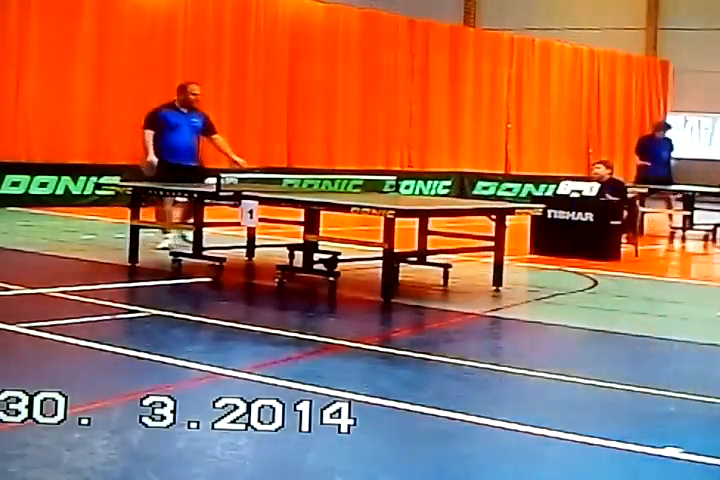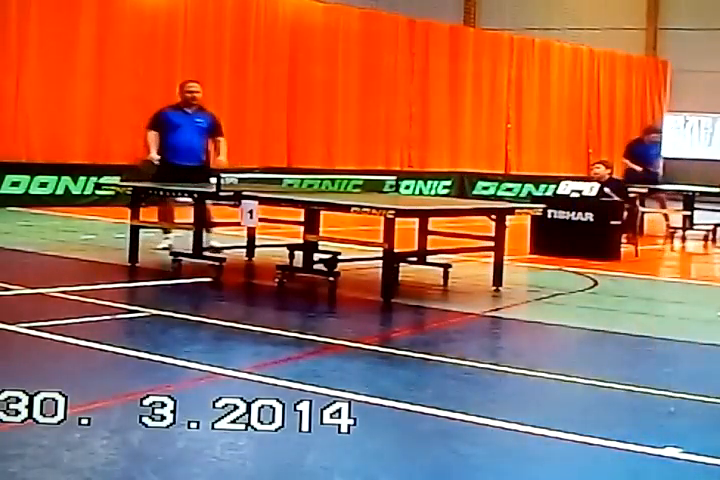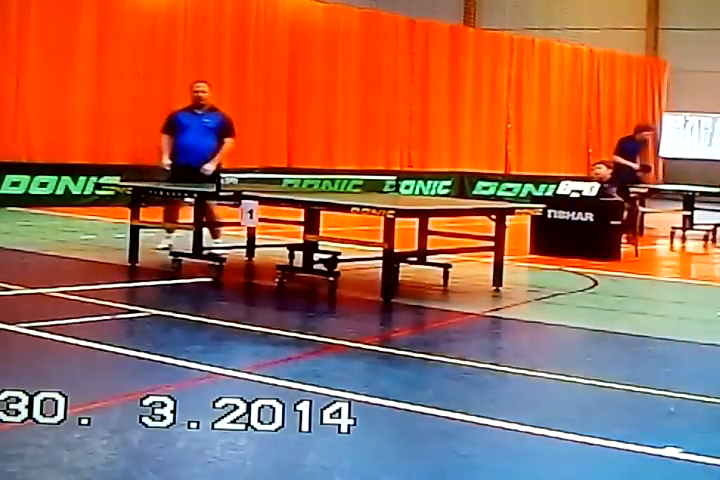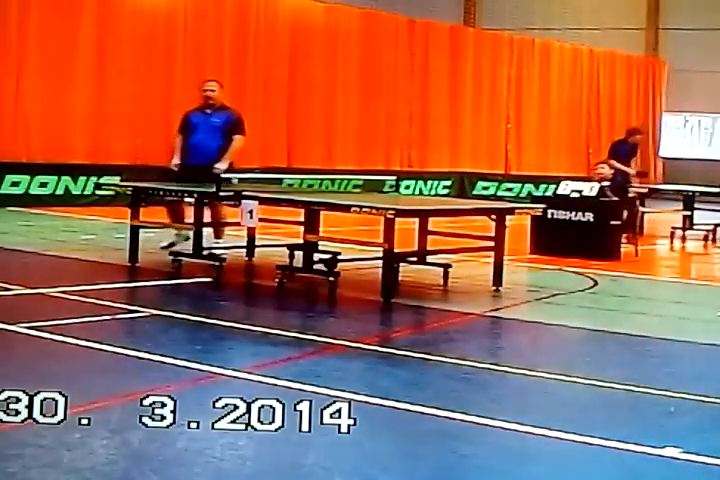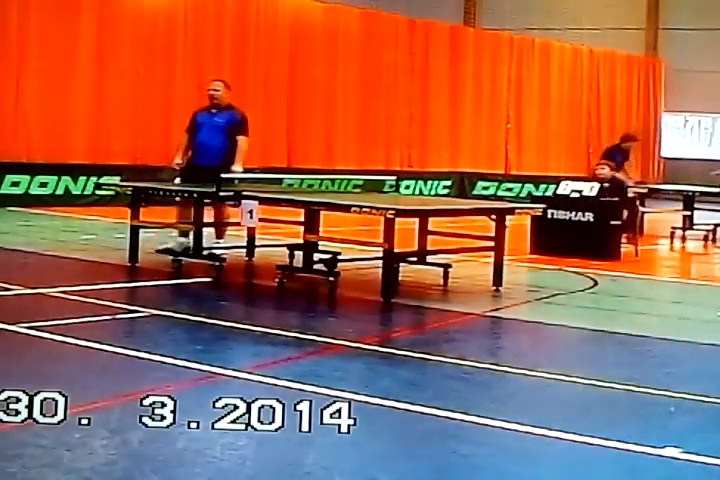
dt=0.2s
person 1, frame 1
left shoulder: (200, 116)
right shoulder: (160, 112)
left elbow: (215, 137)
right elbow: (148, 133)
left wrist: (233, 157)
right wrist: (150, 154)
left hip: (192, 166)
right hip: (165, 165)
right knee: (165, 200)
right ankle: (167, 236)
person 1, frame 2
left shoulder: (208, 117)
right shoulder: (166, 113)
left elbow: (219, 139)
right elbow: (153, 133)
left wrist: (221, 156)
right wrist: (153, 152)
left hip: (199, 167)
right hip: (169, 166)
right knee: (166, 201)
left ankle: (209, 237)
right ankle: (167, 237)
person 1, frame 3
left shoulder: (221, 118)
right shoulder: (178, 115)
left elbow: (228, 142)
right elbow: (167, 136)
left wrist: (214, 163)
right wrist: (165, 157)
left hip: (205, 170)
right hip: (179, 168)
left knee: (209, 206)
right knee: (172, 202)
left ankle: (216, 242)
right ankle: (169, 237)
person 1, frame 4
left shoulder: (231, 116)
right shoulder: (191, 114)
left elbow: (238, 140)
right elbow: (181, 136)
left wrist: (225, 161)
right wrist: (176, 157)
left hip: (215, 169)
right hip: (189, 166)
left knee: (216, 205)
right knee: (172, 198)
left ankle: (218, 242)
right ankle: (180, 232)
person 1, frame 5
left shoulder: (236, 116)
right shoulder: (199, 114)
left elbow: (242, 141)
right elbow: (188, 136)
left wrist: (238, 163)
right wrist: (179, 156)
left hip: (220, 169)
right hip: (195, 166)
left knee: (220, 205)
right knee: (184, 202)
left ankle: (219, 242)
right ankle: (182, 240)
